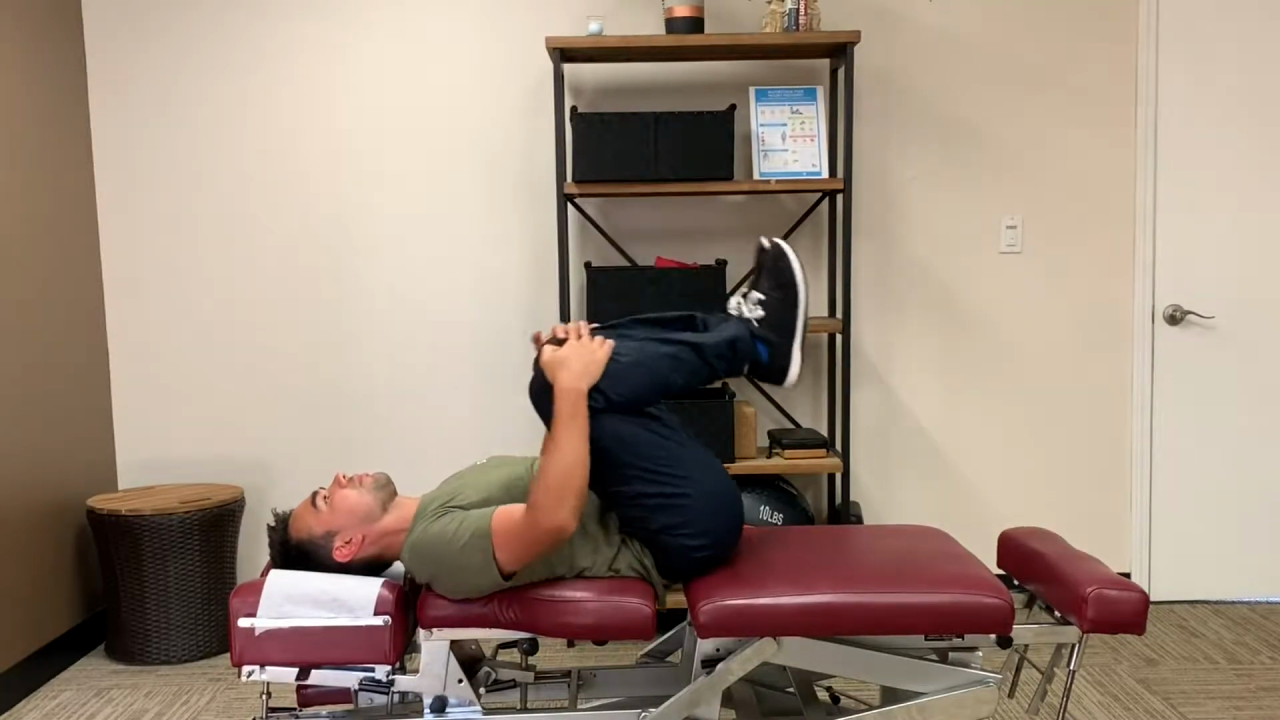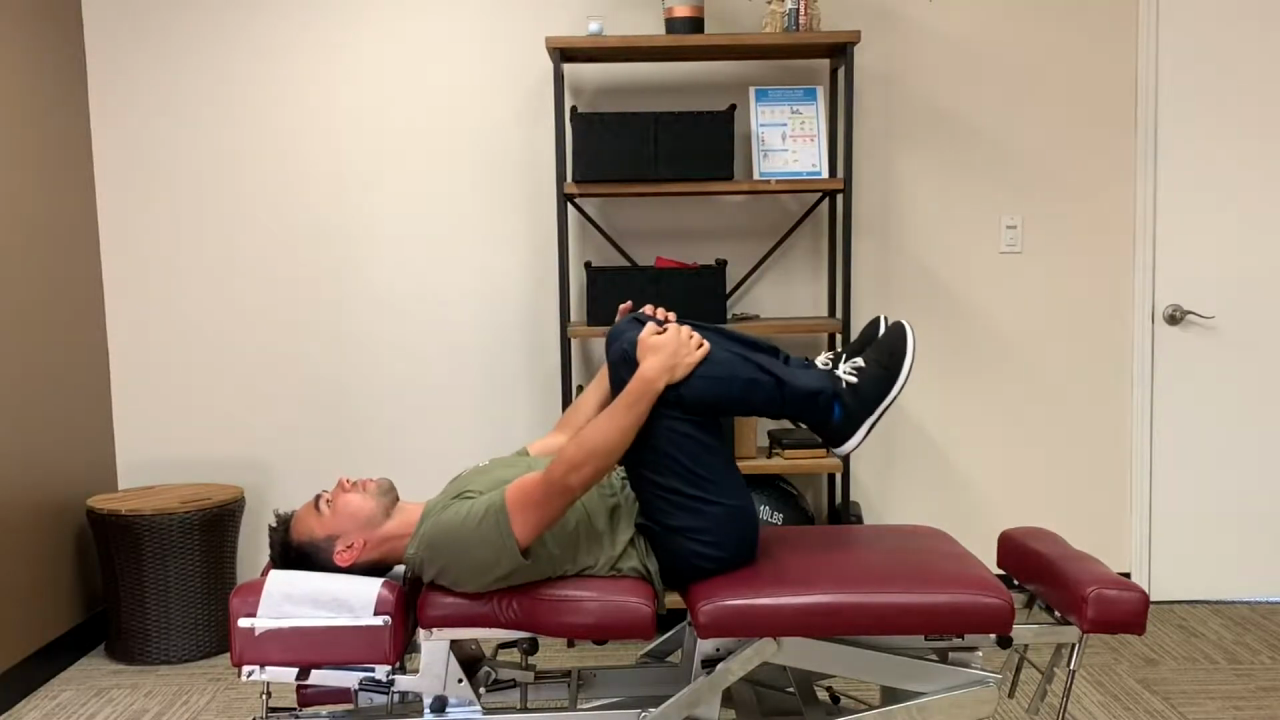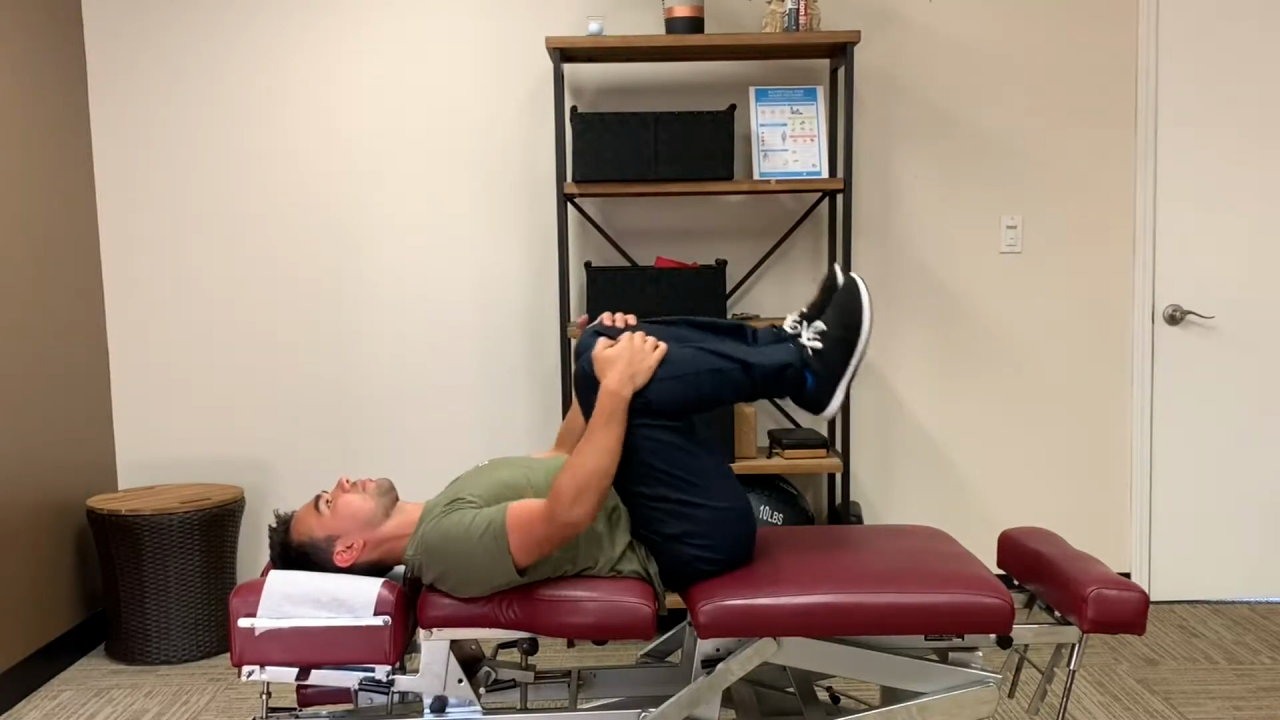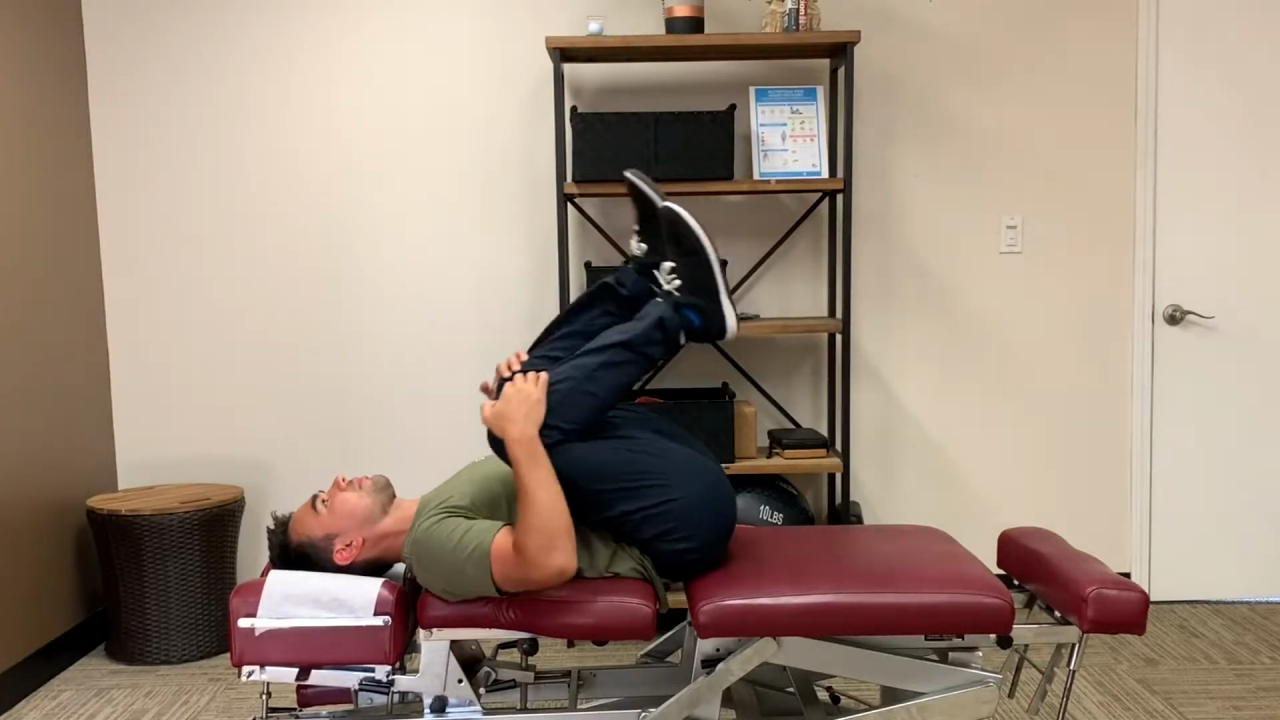
dt=0.5s
person 1, frame 1
left shoulder: (439, 513)
right shoulder: (435, 546)
left elbow: (562, 476)
right elbow: (554, 520)
left wrist: (569, 371)
right wrist: (570, 387)
right hip: (691, 524)
left knee: (565, 369)
right knee: (566, 390)
left ankle: (745, 328)
right ankle: (752, 338)
person 1, frame 2
left shoulder: (454, 506)
right shoulder: (449, 542)
left elbow: (559, 440)
right elbow: (569, 476)
left wrist: (632, 354)
right wrist: (652, 374)
left hip: (636, 503)
right hip: (695, 539)
left knee: (639, 340)
right knee: (647, 358)
left ankle: (818, 382)
right ankle: (832, 404)
person 1, frame 3
left shoulder: (447, 510)
right shoulder: (445, 544)
left elbow: (561, 459)
right elbow: (569, 513)
left wrist: (602, 372)
right wrist: (616, 388)
left hip: (639, 505)
right hip: (698, 535)
left knee: (607, 353)
right knee: (617, 370)
left ankle: (791, 346)
right ankle: (803, 370)
person 1, frame 4
left shoulder: (437, 514)
right shoulder: (435, 545)
right elbow: (553, 559)
left wrist: (522, 395)
right wrist: (520, 433)
right hip: (687, 513)
left knee: (539, 381)
left ankle: (651, 279)
right ankle: (679, 307)
